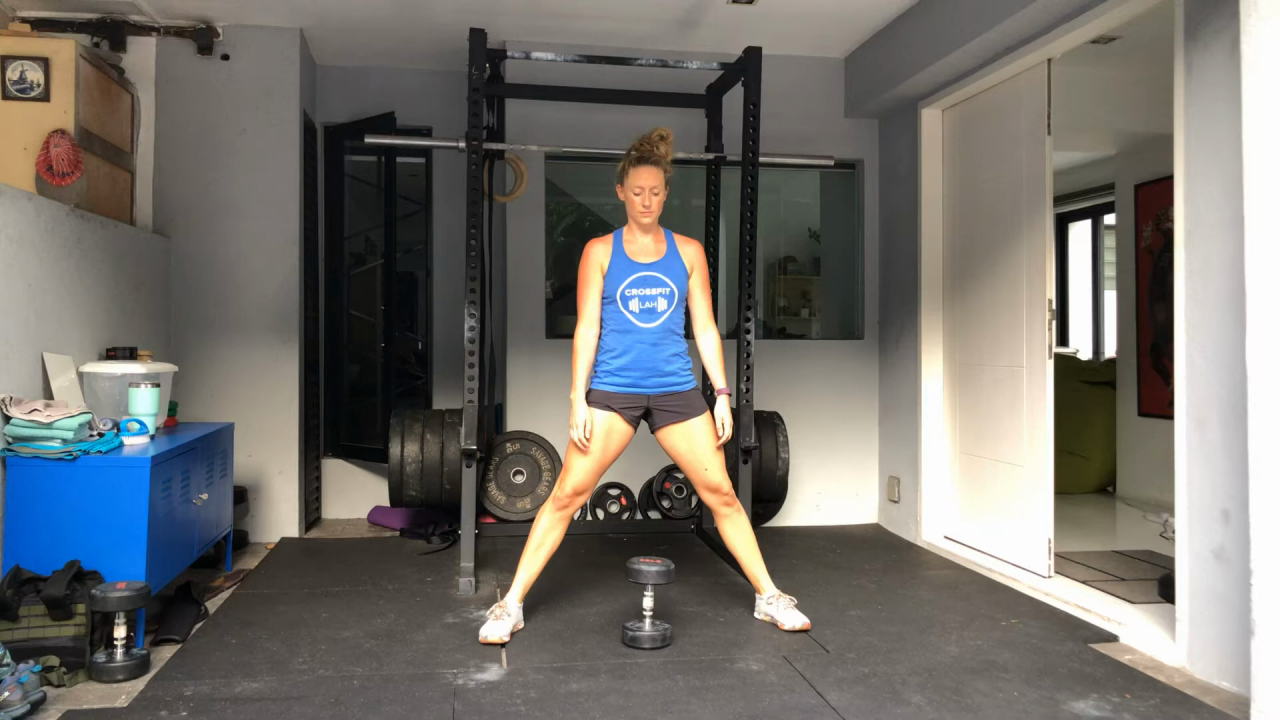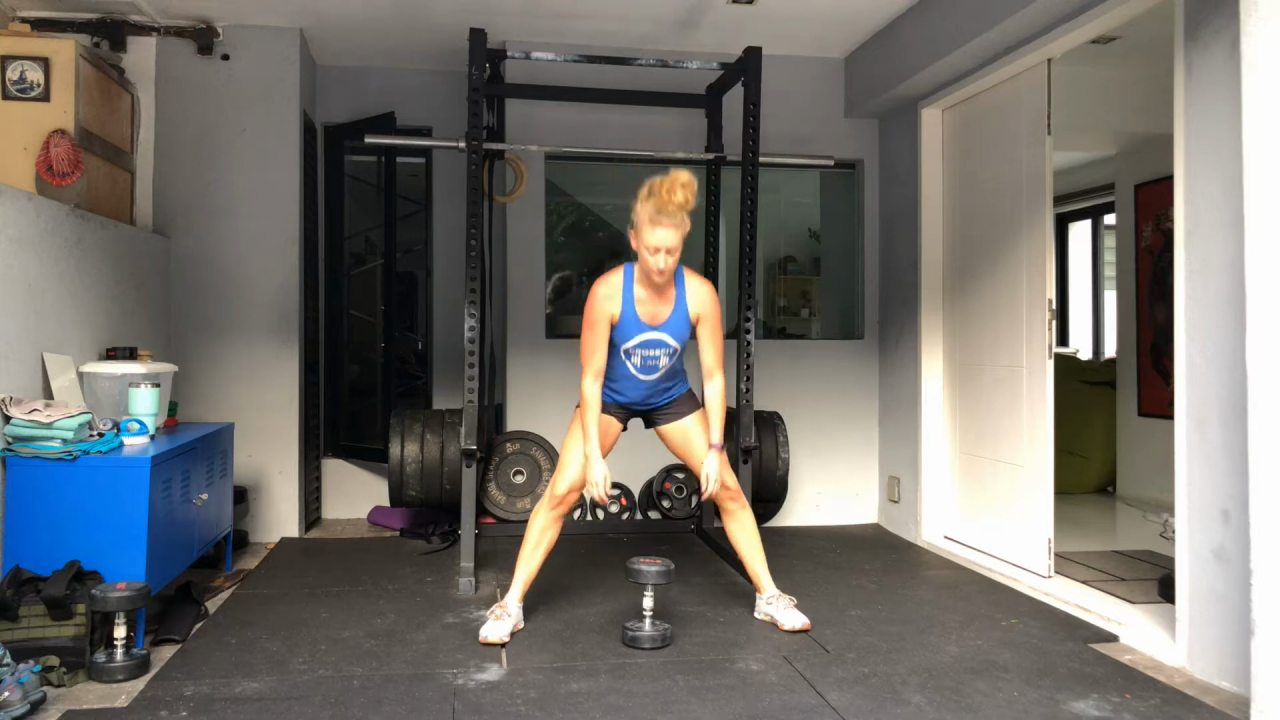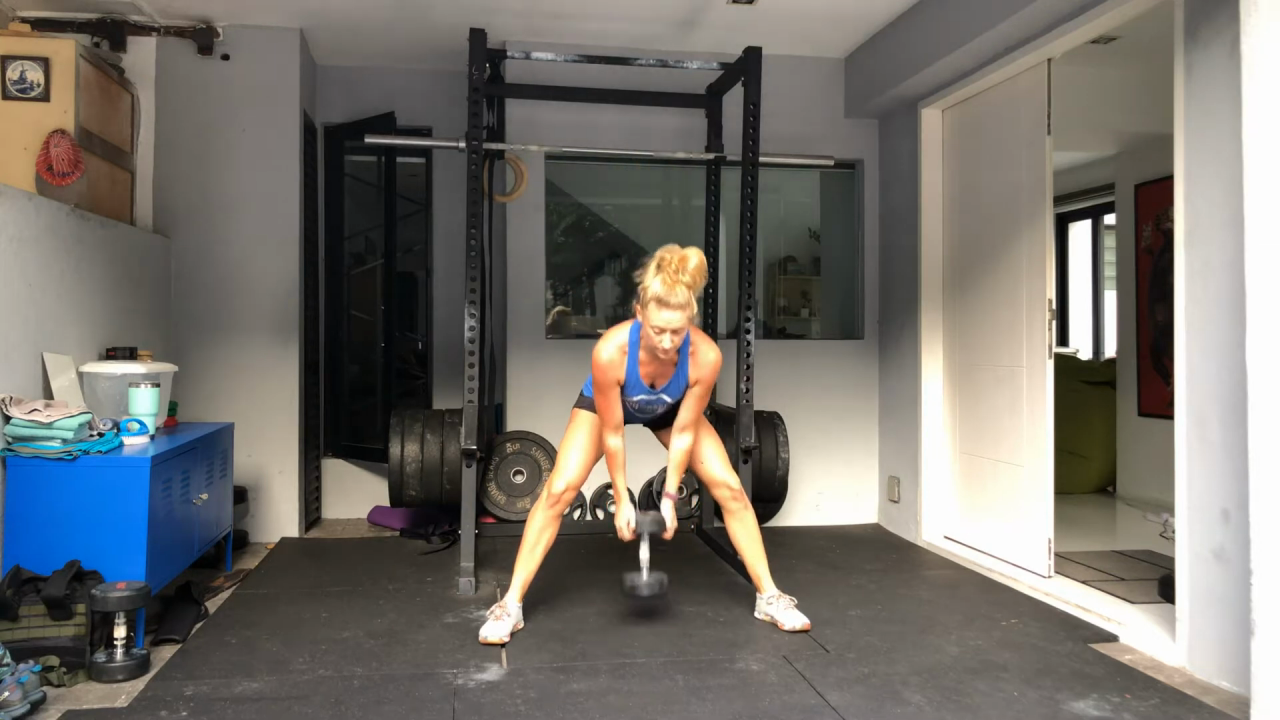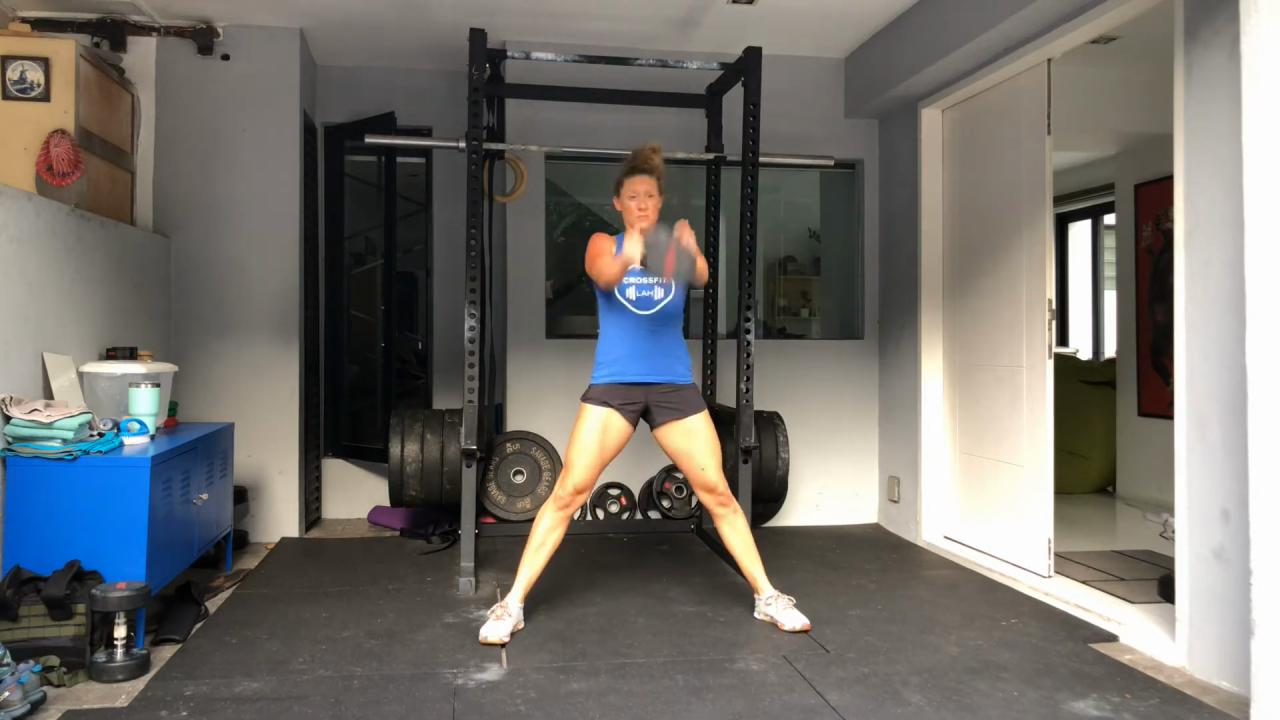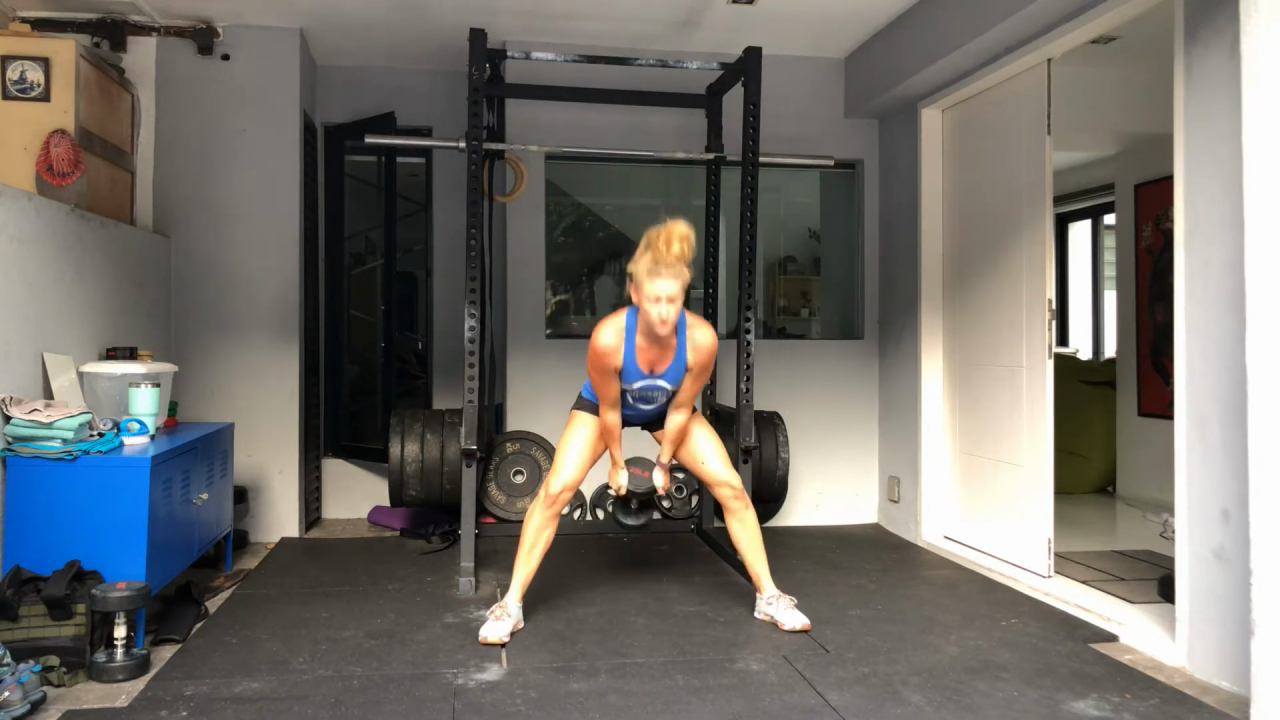
dt=1s
person 1, frame 1
left shoulder: (688, 251)
right shoulder: (600, 251)
left elbow: (705, 327)
right elbow: (587, 328)
left wrist: (722, 394)
right wrist: (578, 398)
left hip: (676, 390)
right hip: (613, 390)
left knee: (720, 493)
right knee: (568, 494)
left ankle: (769, 597)
right ankle: (510, 604)
person 1, frame 2
left shoulder: (700, 293)
right shoulder: (608, 290)
left elbow: (713, 375)
right elbow: (592, 377)
left wrist: (714, 448)
right wrist: (593, 455)
left hip: (671, 400)
right hip: (611, 399)
left knee: (729, 487)
right knee: (562, 491)
left ankle: (768, 596)
right ankle: (510, 604)
person 1, frame 3
left shoulder: (706, 355)
right shoulder: (610, 350)
left elbow: (685, 430)
right elbow: (613, 432)
left wrist: (669, 497)
right wrist: (622, 500)
left hip: (671, 410)
right hip: (605, 404)
left knee: (729, 487)
right knee: (559, 489)
left ankle: (768, 596)
right ankle: (510, 604)
person 1, frame 4
left shoulder: (675, 247)
right shoulder: (602, 244)
left elbow: (700, 272)
right elbow: (603, 276)
left wrist: (687, 254)
right wrist: (625, 256)
left hip: (674, 385)
right hip: (614, 384)
left knee: (717, 494)
right knee: (568, 493)
left ankle: (767, 596)
right ankle: (512, 603)
person 1, frame 5
left shoulder: (702, 339)
right shoulder: (608, 337)
left elbow: (682, 407)
right elbow: (609, 408)
left wrist: (664, 464)
right wrist: (617, 464)
left hip: (667, 412)
right hip: (601, 407)
left knee: (732, 488)
right knee: (554, 491)
left ankle: (768, 595)
right ankle: (510, 605)
